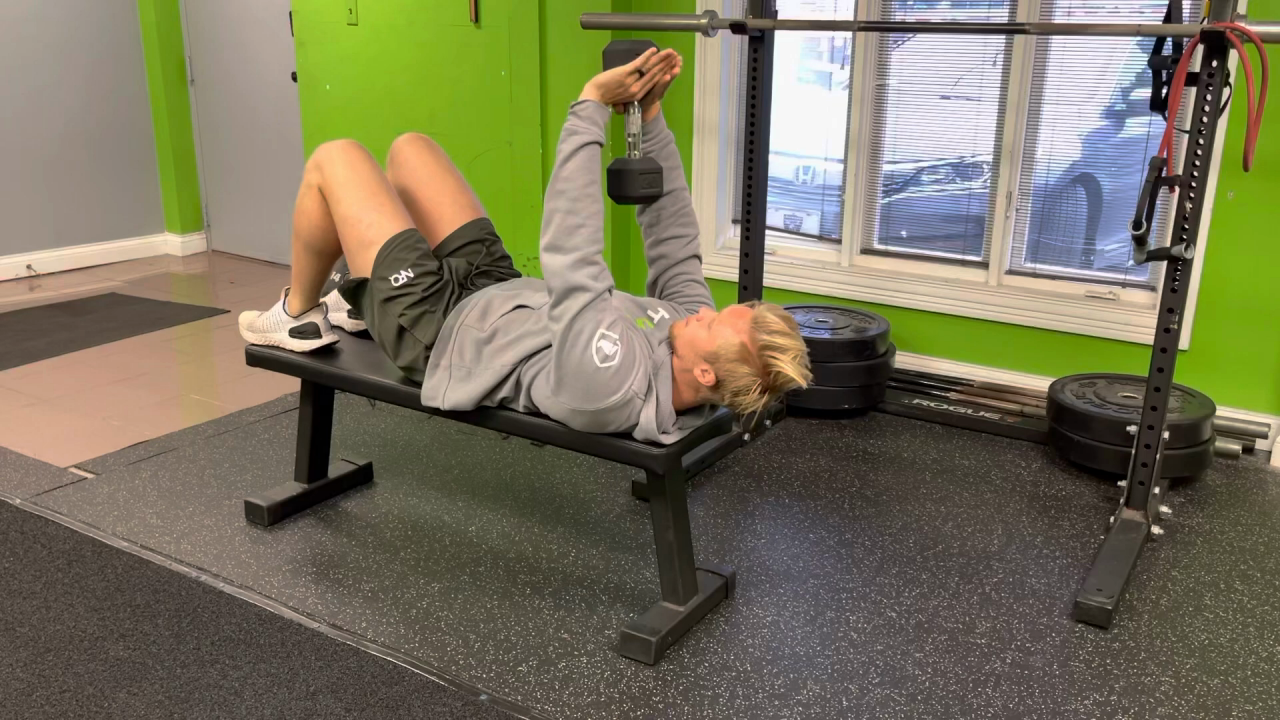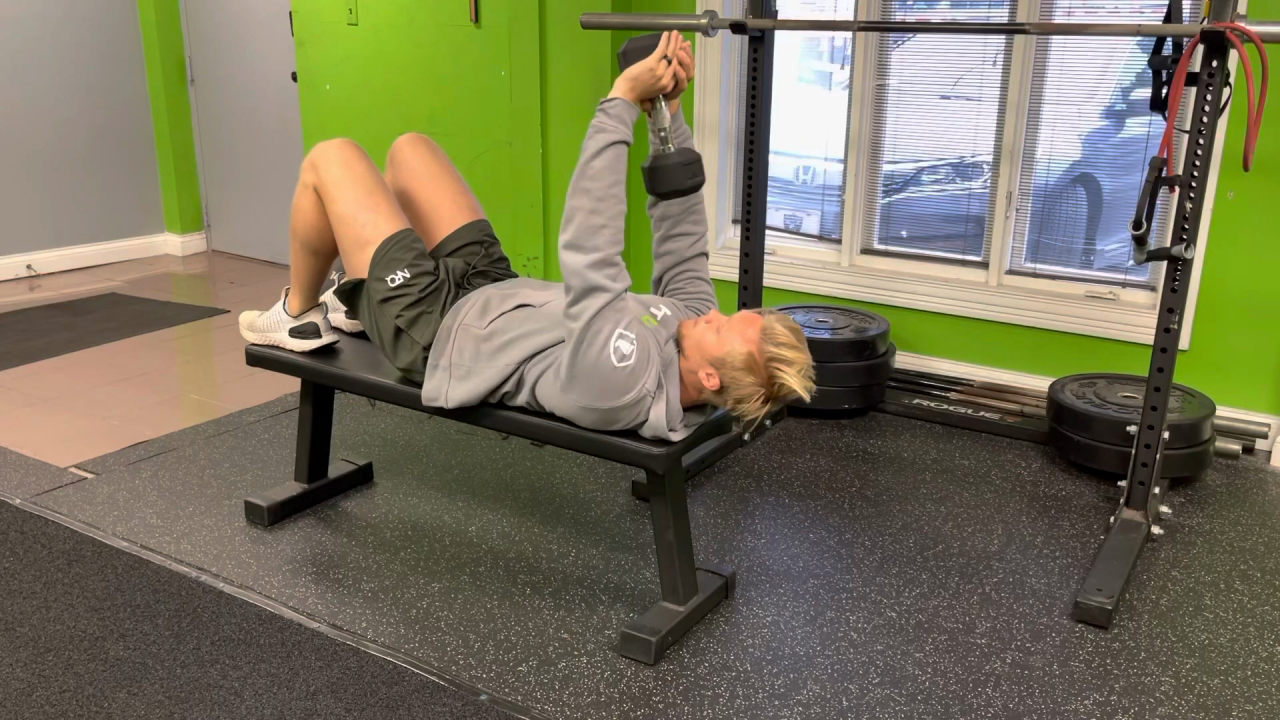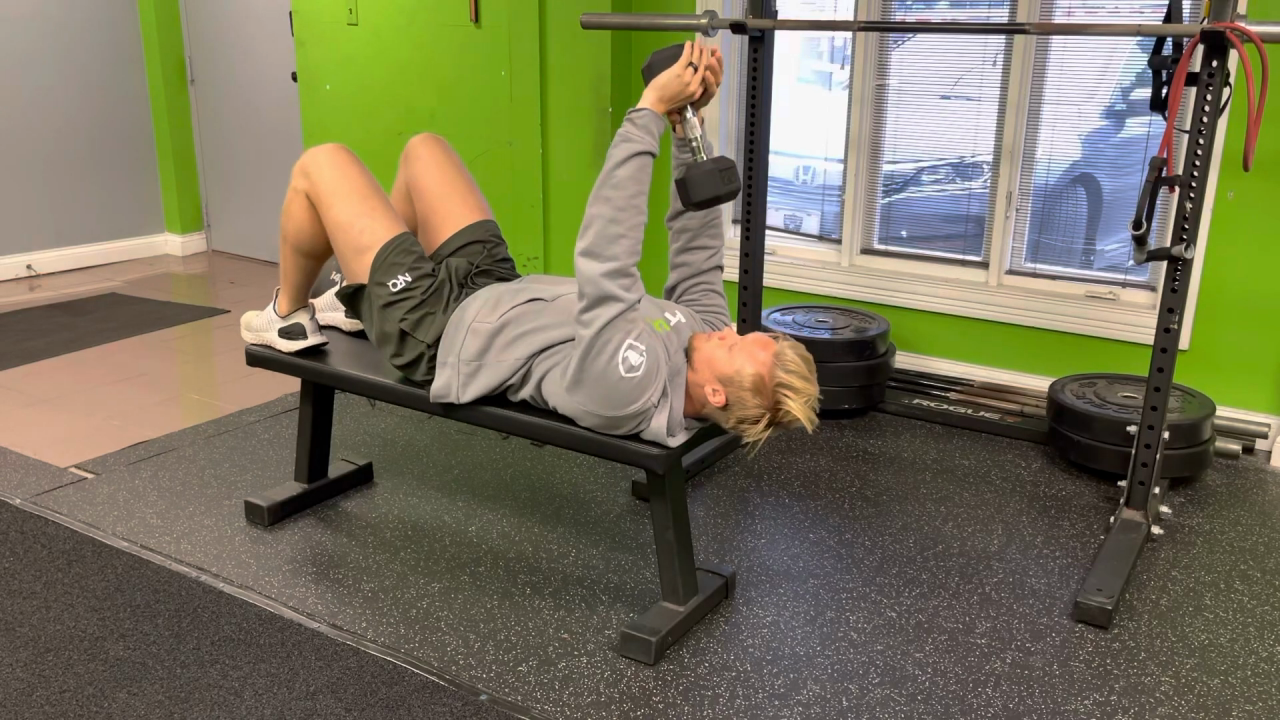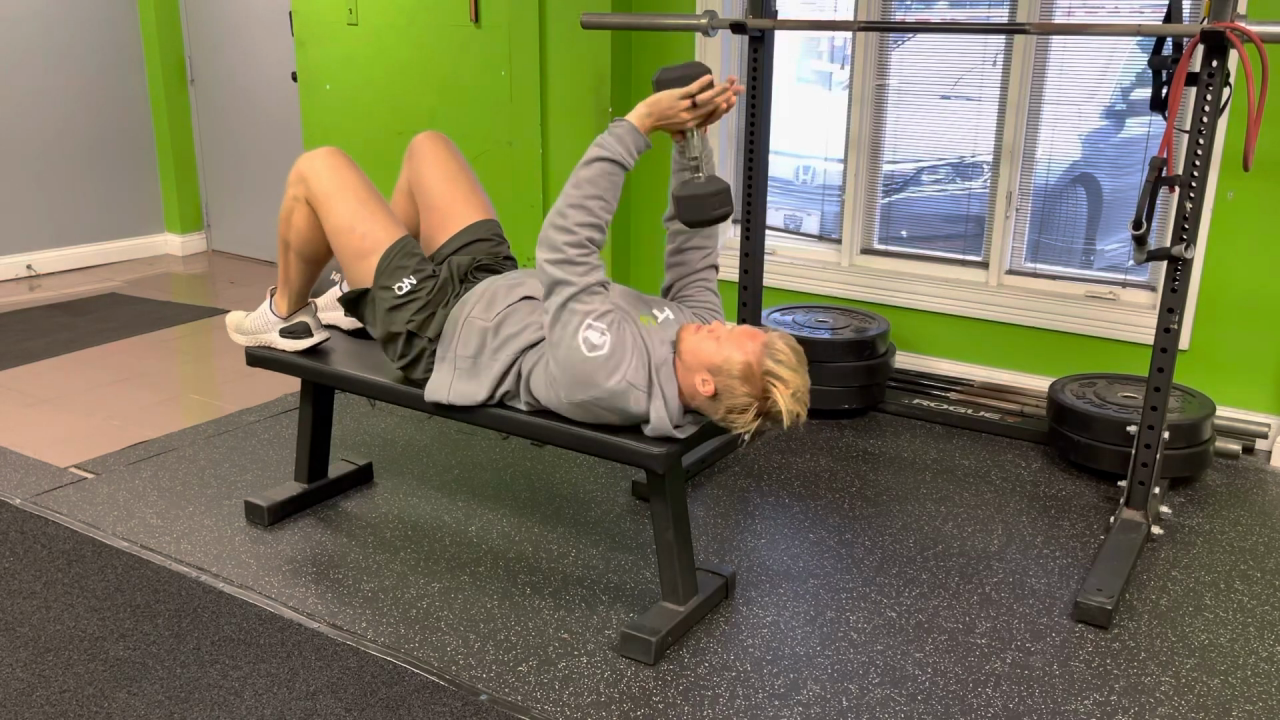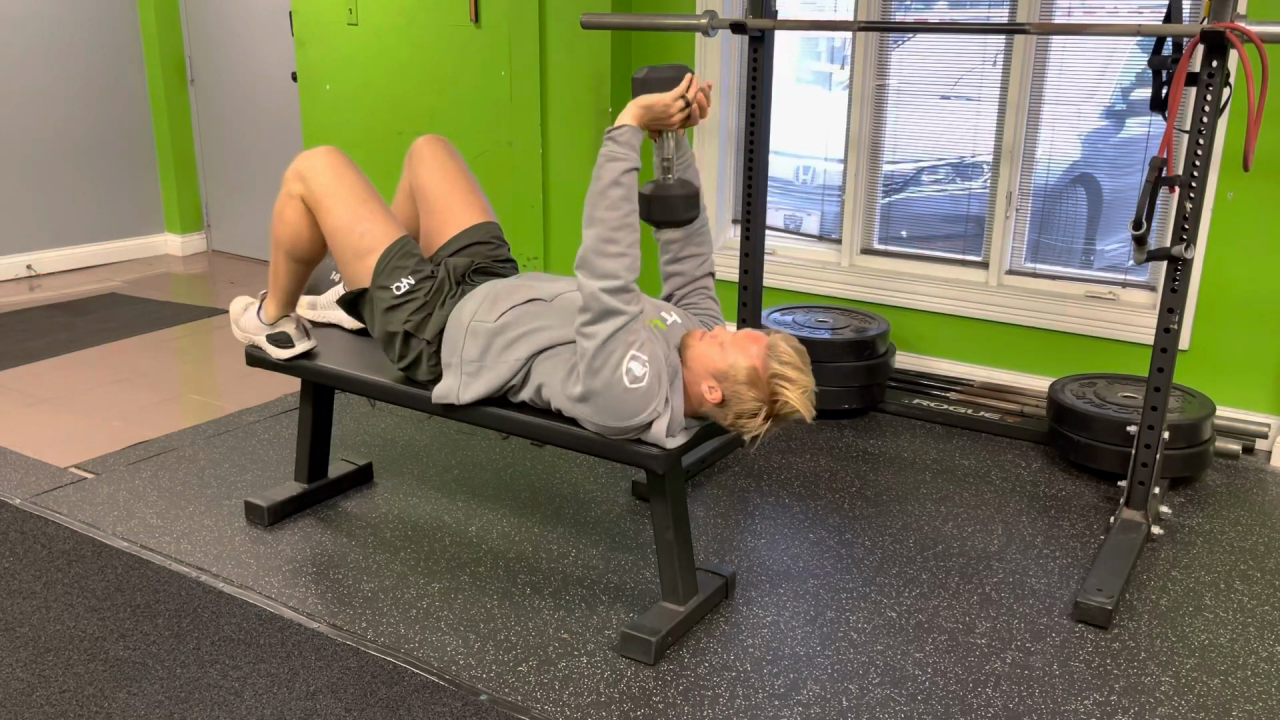
dt=0.5s
person 1, frame 1
left shoulder: (611, 387)
right shoulder: (697, 339)
left elbow: (570, 258)
right elbow: (675, 240)
left wrist: (592, 102)
right wrist: (650, 115)
left hip: (436, 332)
right hip: (495, 293)
left knee: (333, 159)
right knee: (410, 148)
left ankle: (298, 317)
right ankle: (360, 300)
person 1, frame 2
left shoulder: (622, 384)
right shoulder: (693, 333)
left elbow: (588, 253)
right elbow: (682, 237)
left wrist: (622, 98)
right wrist: (668, 110)
left hip: (435, 331)
right hip: (490, 291)
left knee: (330, 159)
right knee: (410, 149)
left ankle: (300, 317)
right ankle: (354, 303)
person 1, frame 3
left shoulder: (630, 391)
right shoulder: (705, 338)
left elbow: (605, 262)
right elbow: (699, 244)
left wrist: (652, 110)
right wrist: (688, 120)
left hip: (435, 330)
right hip: (493, 291)
left knee: (320, 164)
right knee: (423, 147)
left ankle: (288, 317)
right ankle: (358, 303)
person 1, frame 4
left shoulder: (609, 378)
right shoulder: (701, 336)
left elbow: (564, 248)
right elbow: (694, 247)
left wrist: (639, 123)
right wrist: (694, 135)
left hip: (437, 326)
right hip: (491, 285)
left knee: (318, 168)
right knee: (427, 144)
left ankle: (287, 316)
right ankle: (361, 297)
person 1, frame 5
left shoulder: (632, 399)
right shoulder: (702, 338)
left elbow: (606, 280)
right elbow: (688, 257)
left wrist: (630, 126)
right wrist: (677, 137)
left hip: (435, 328)
right hip: (494, 287)
left knee: (315, 167)
right knee: (428, 148)
left ankle: (276, 318)
right ankle: (360, 299)
